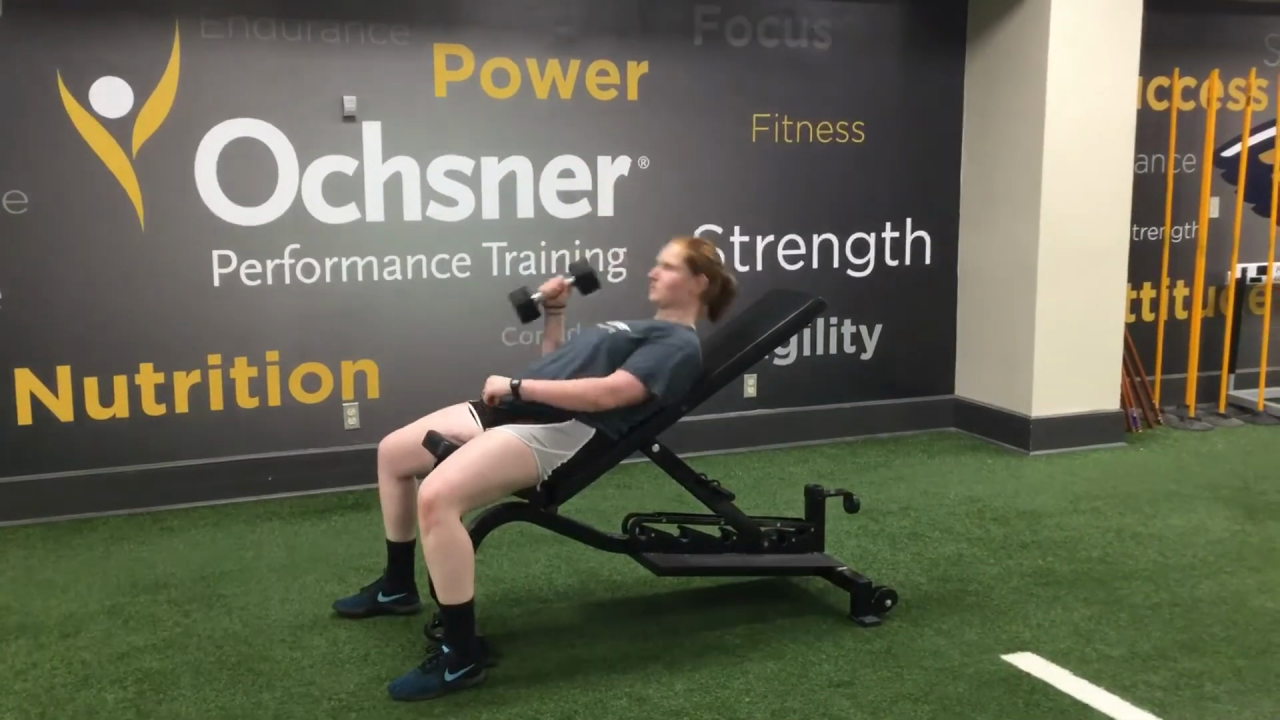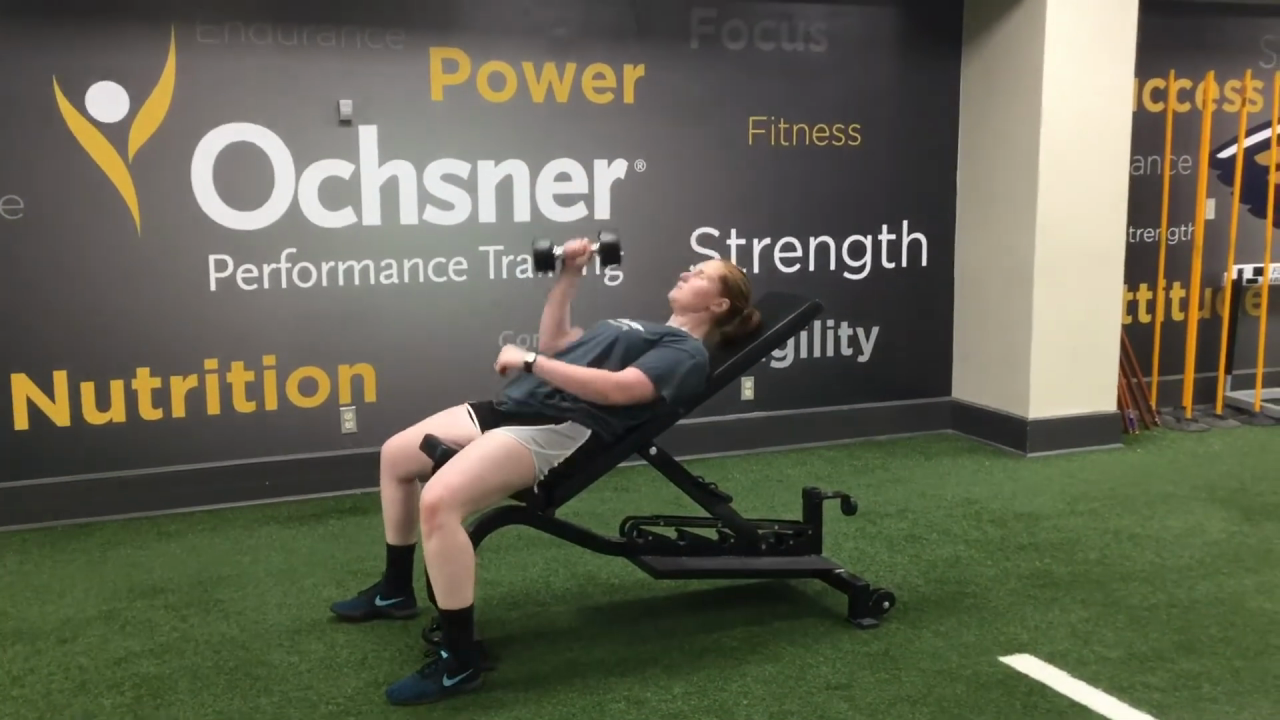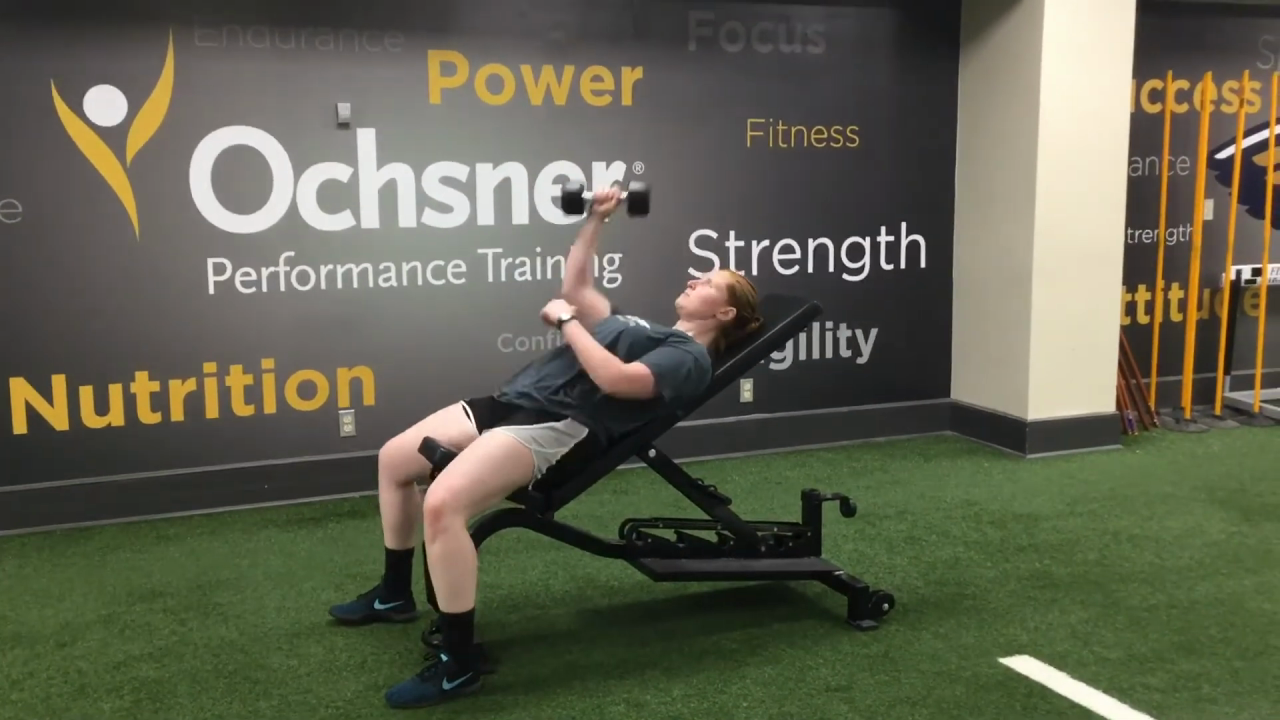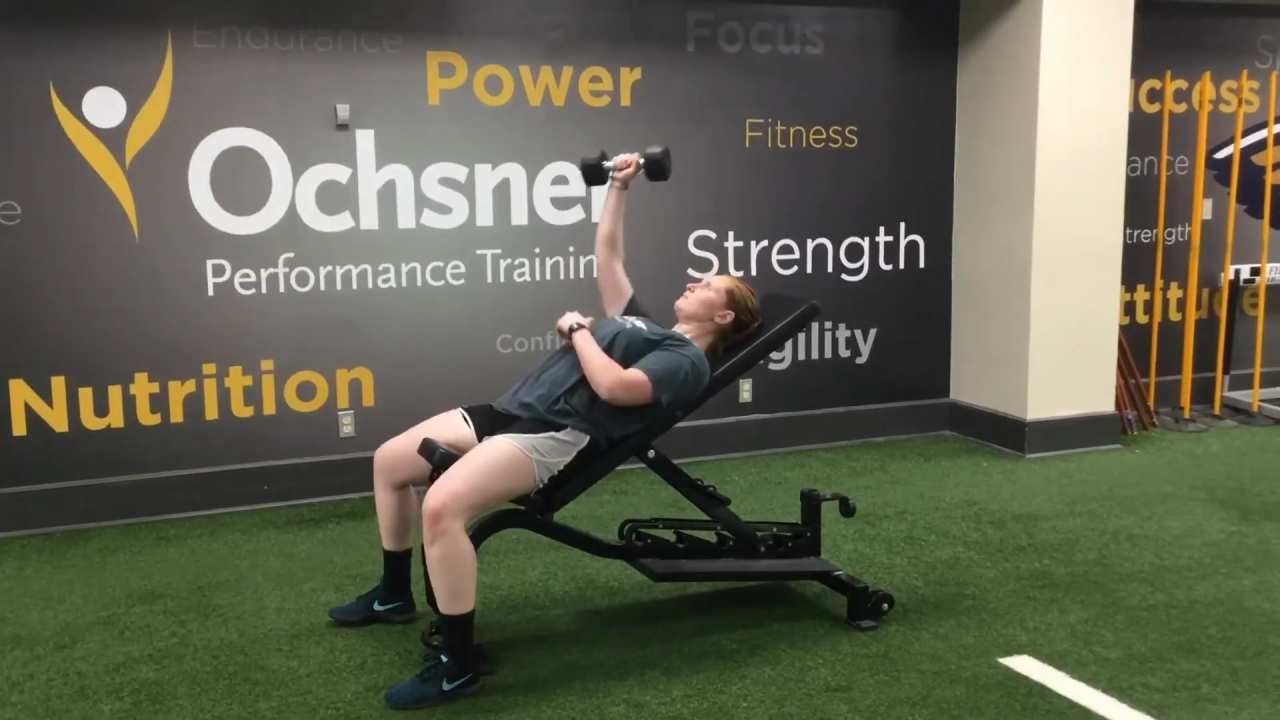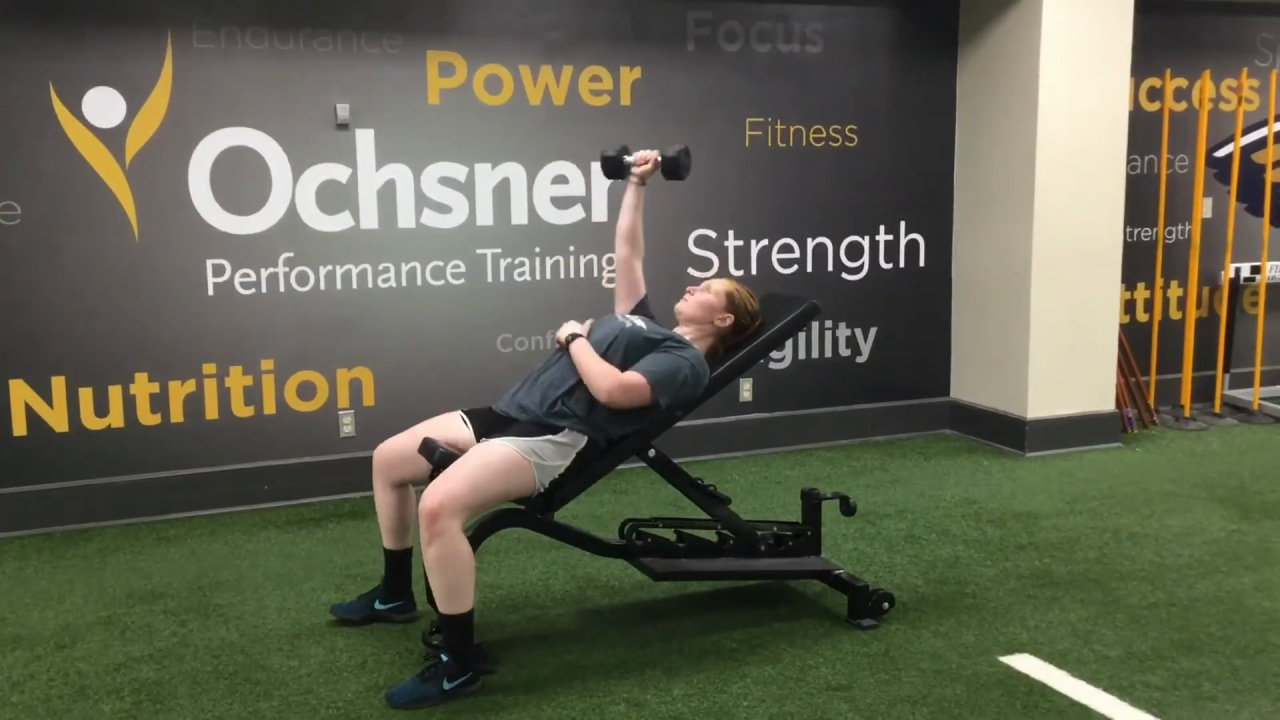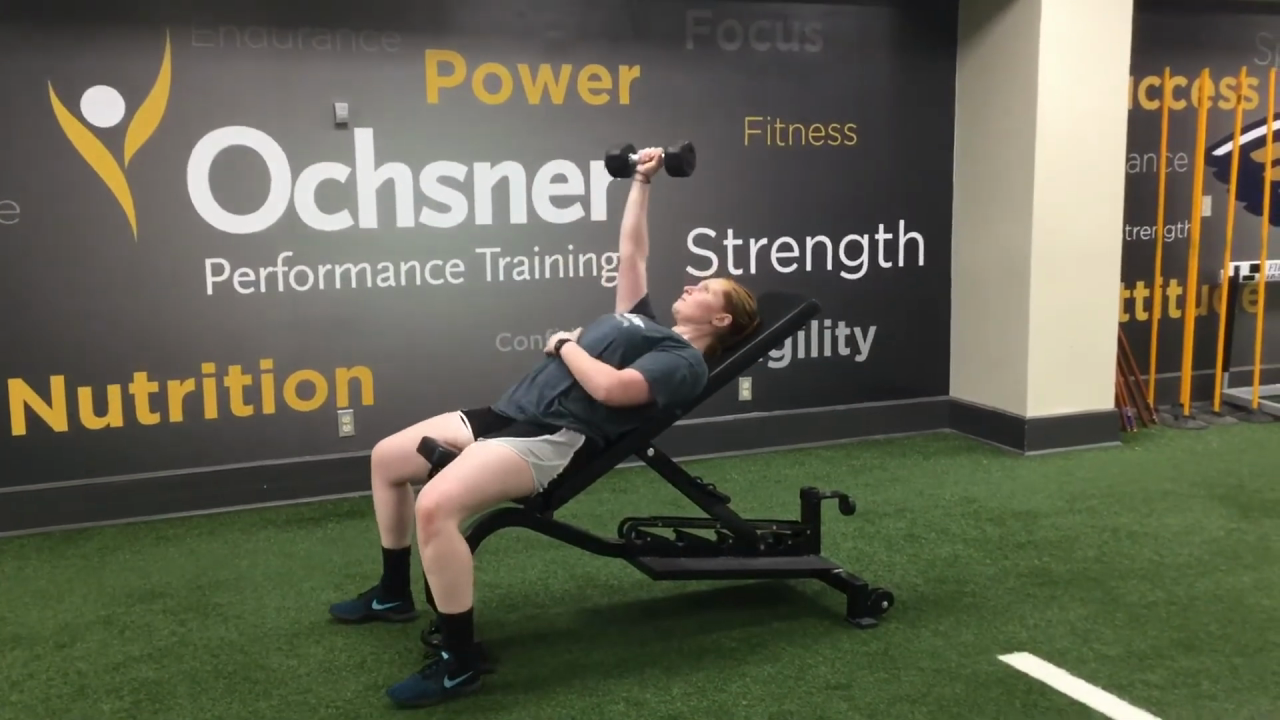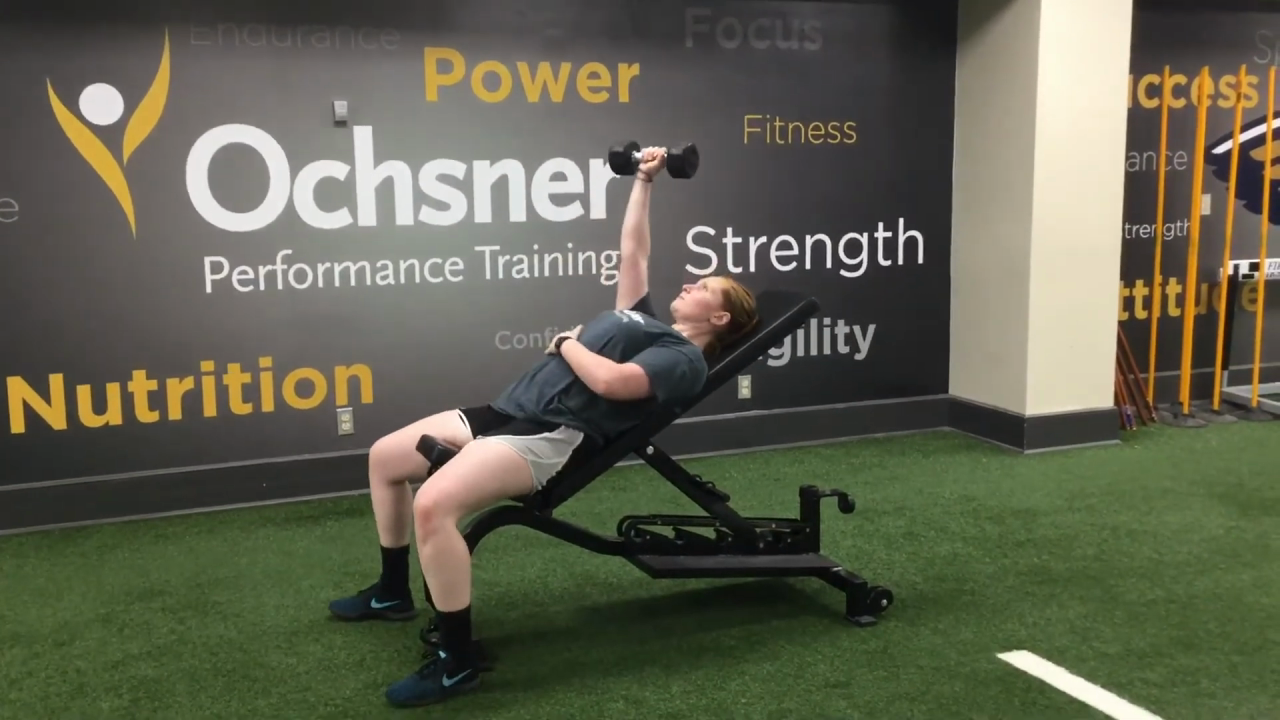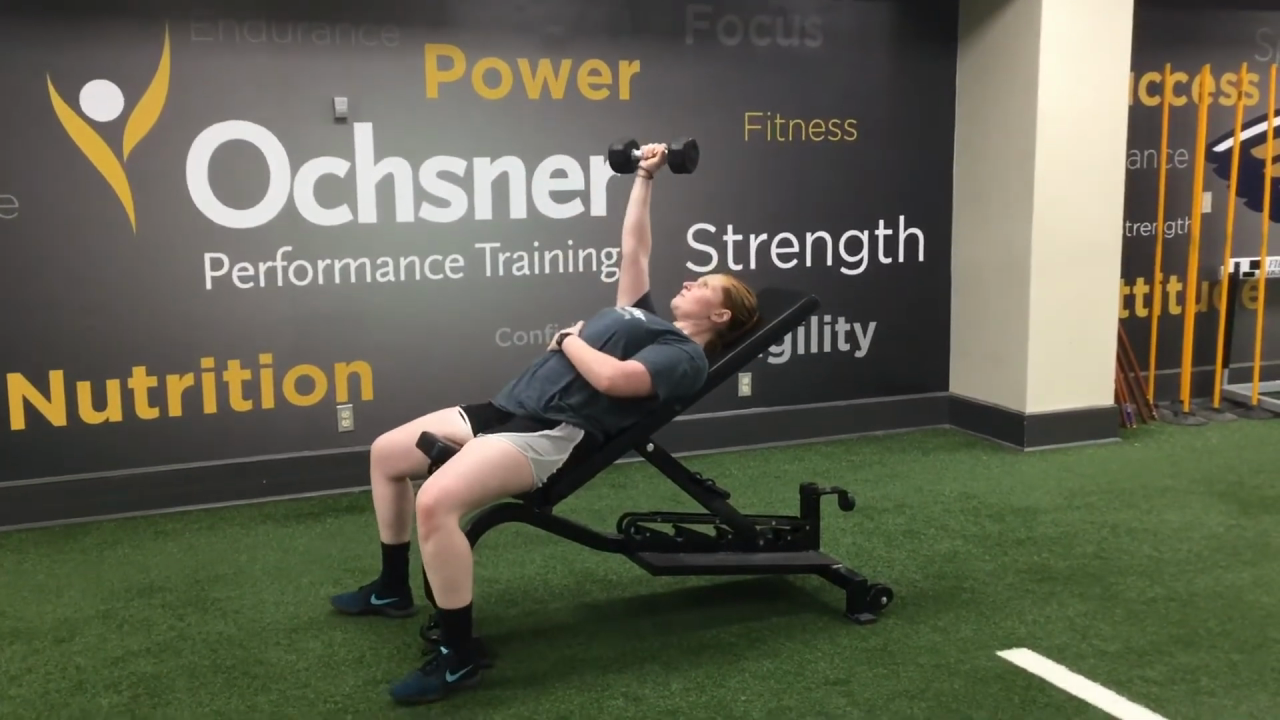
dt=0.2s
person 1, frame 1
left shoulder: (679, 347)
right shoulder: (639, 327)
left elbow: (604, 393)
left wrist: (516, 386)
right wrist: (552, 315)
left hip: (558, 430)
right hip: (514, 411)
left knee: (436, 497)
right knee: (393, 453)
left ankle: (461, 656)
right ankle: (397, 587)
person 1, frame 2
left shoulder: (687, 357)
right shoulder: (646, 330)
left elbow: (614, 389)
right elbow: (553, 338)
left wrist: (529, 361)
right wrist: (568, 274)
left hip: (557, 430)
right hip: (514, 408)
left knee: (439, 503)
right knee: (395, 457)
left ankle: (458, 661)
right ankle: (396, 591)
person 1, frame 3
left shoulder: (689, 360)
right shoulder: (642, 325)
left elbow: (616, 379)
right elbow: (574, 286)
left wrist: (569, 321)
right wrist: (594, 222)
left hip: (556, 426)
right hip: (512, 404)
left knee: (443, 505)
right knee: (392, 461)
left ankle: (458, 664)
right ankle: (395, 594)
person 1, frame 4
left shoulder: (687, 361)
right shoulder: (642, 323)
left elbow: (615, 387)
right elbow: (607, 256)
left wrist: (579, 330)
right wrist: (616, 187)
left hip: (555, 435)
right hip: (510, 411)
left knee: (443, 507)
right knee: (387, 462)
left ankle: (458, 665)
right ankle: (394, 595)
person 1, frame 5
left shoulder: (687, 363)
right shoulder: (644, 324)
left elbow: (613, 390)
right elbow: (627, 253)
left wrist: (575, 338)
right wrist: (636, 183)
left hip: (555, 438)
right hip: (510, 414)
left knee: (439, 507)
right knee: (386, 460)
left ankle: (459, 664)
right ankle: (395, 594)
person 1, frame 6
left shoulder: (685, 363)
right shoulder: (643, 324)
left elbow: (608, 388)
right elbow: (631, 253)
left wrist: (565, 344)
right wrist: (641, 181)
left hip: (553, 438)
right hip: (509, 414)
left knee: (436, 508)
right knee: (385, 459)
left ankle: (459, 662)
right ankle: (394, 593)
person 1, frame 7
left shoulder: (684, 359)
right shoulder: (642, 321)
left elbow: (608, 380)
right elbow: (632, 251)
left wrist: (567, 342)
right wrist: (644, 179)
left hip: (552, 435)
right hip: (507, 412)
left knee: (433, 505)
right knee: (383, 458)
left ankle: (457, 660)
right ankle: (393, 591)
person 1, frame 8
left shoulder: (685, 356)
right shoulder: (644, 317)
left elbow: (611, 377)
right elbow: (634, 249)
left wrist: (568, 339)
right wrist: (645, 177)
left hip: (551, 432)
right hip: (507, 408)
left knee: (436, 502)
right knee: (385, 454)
left ankle: (457, 656)
right ankle: (392, 588)
